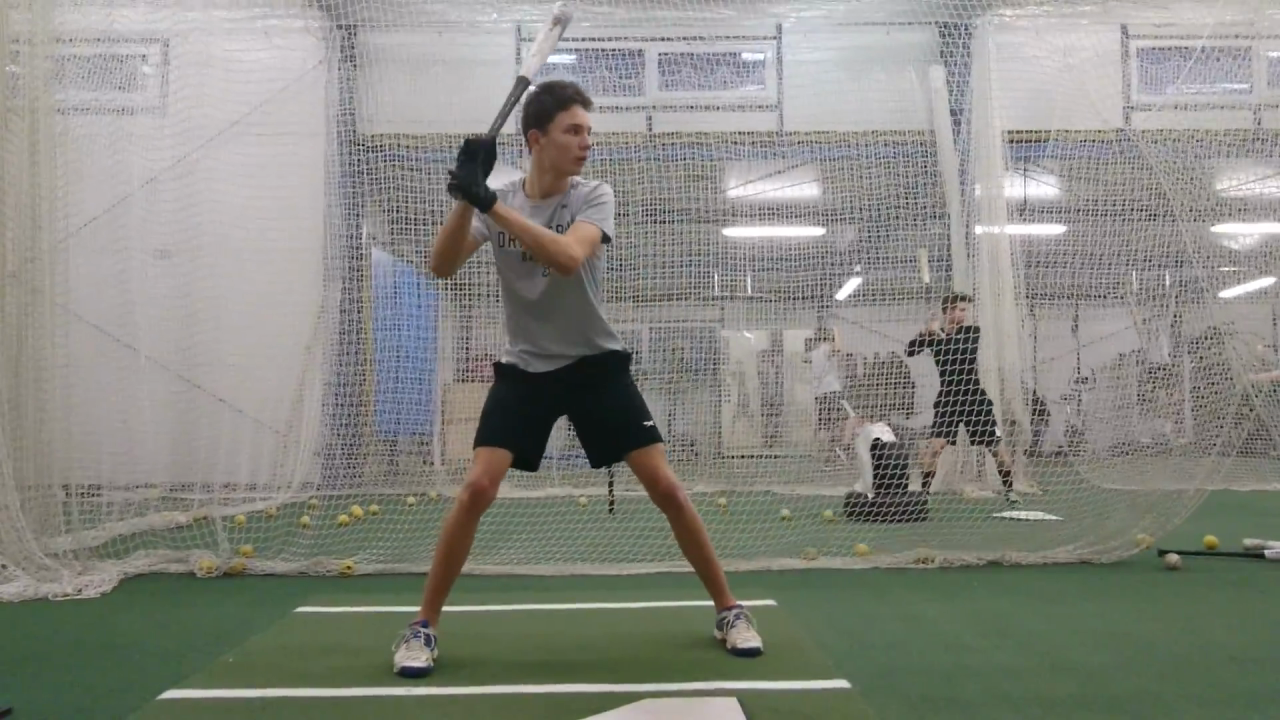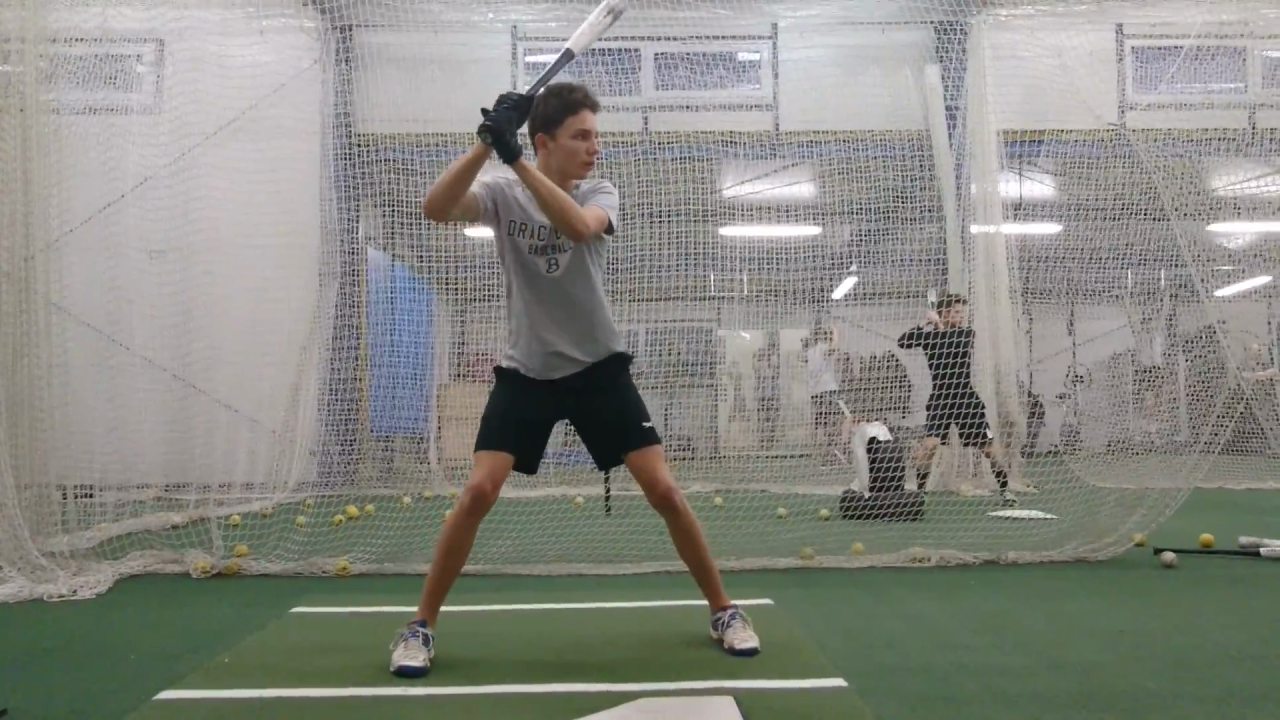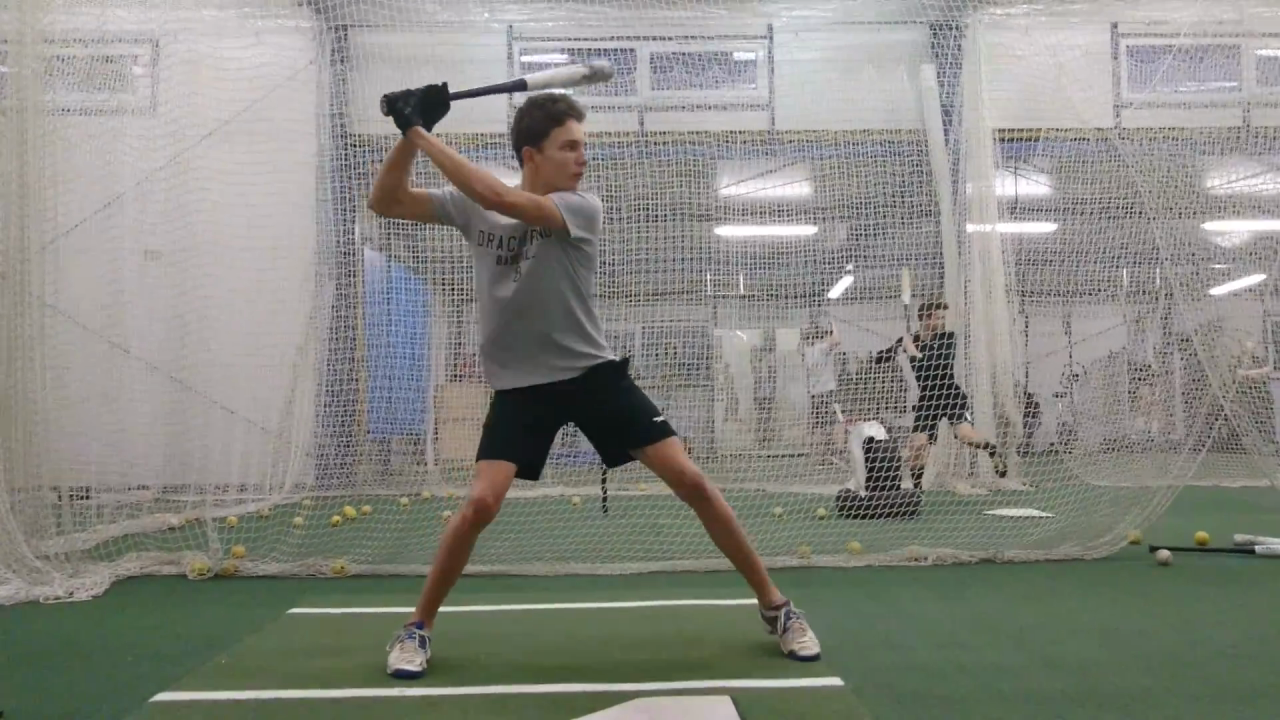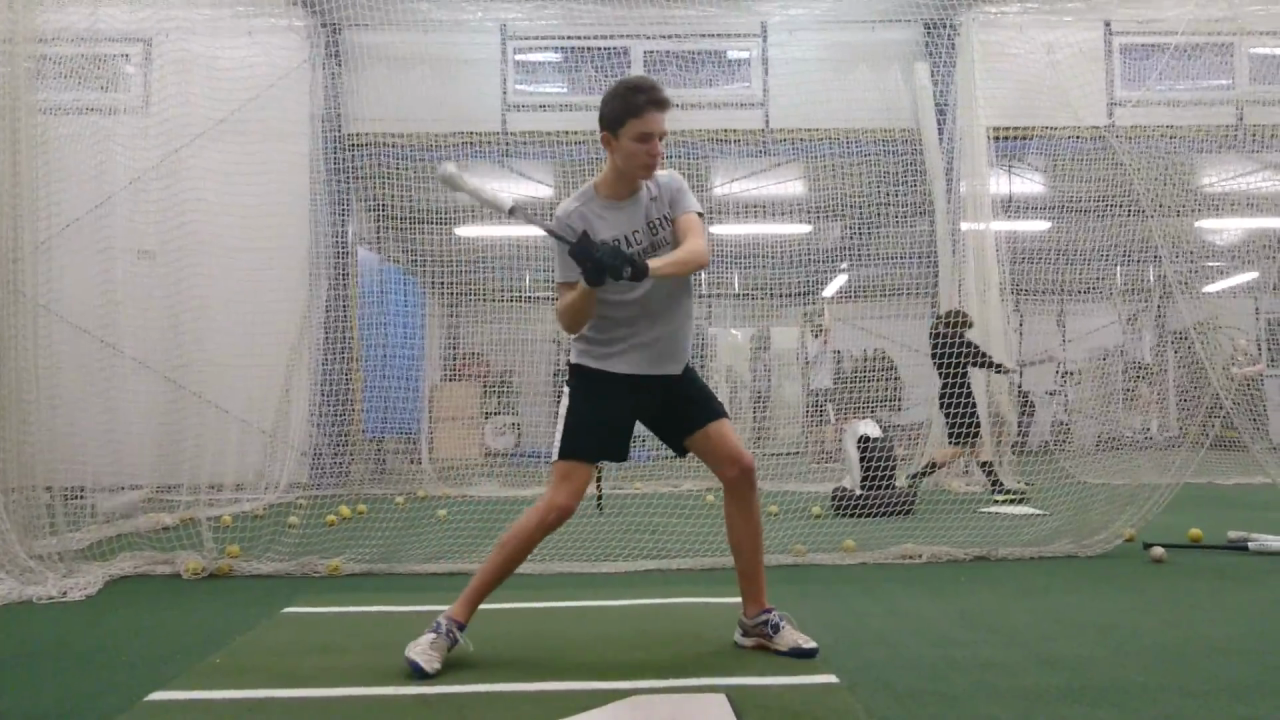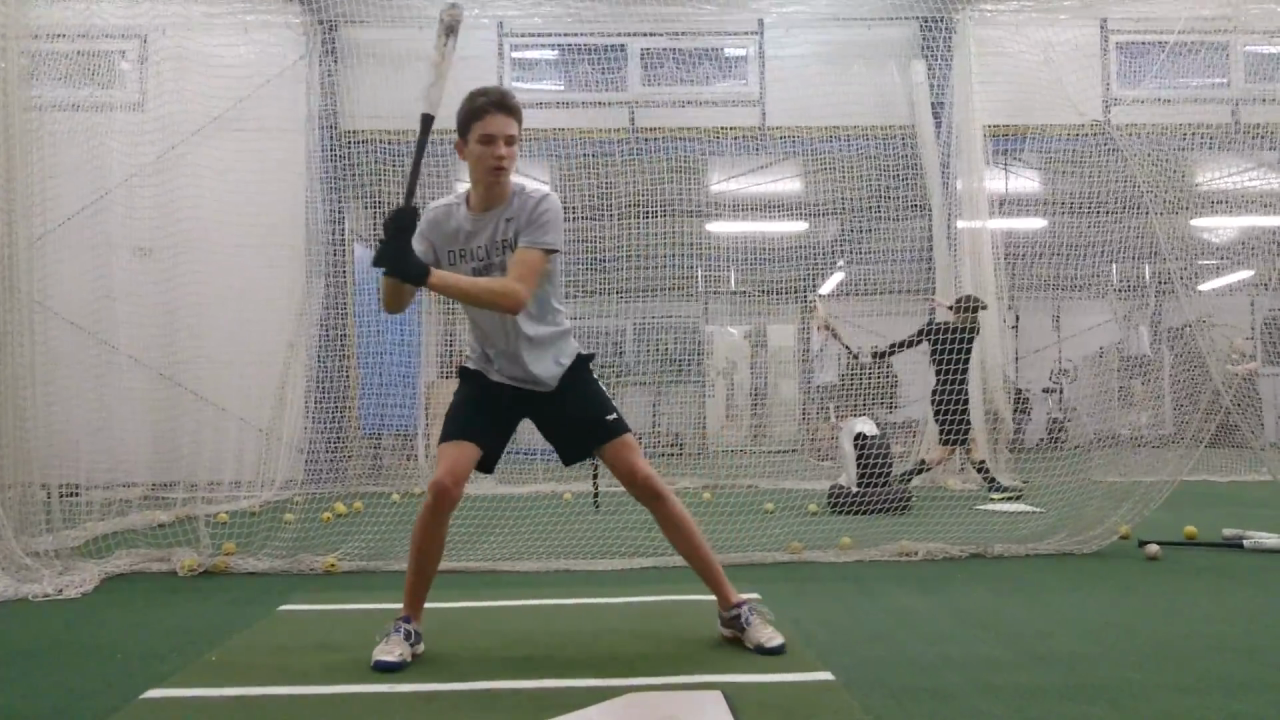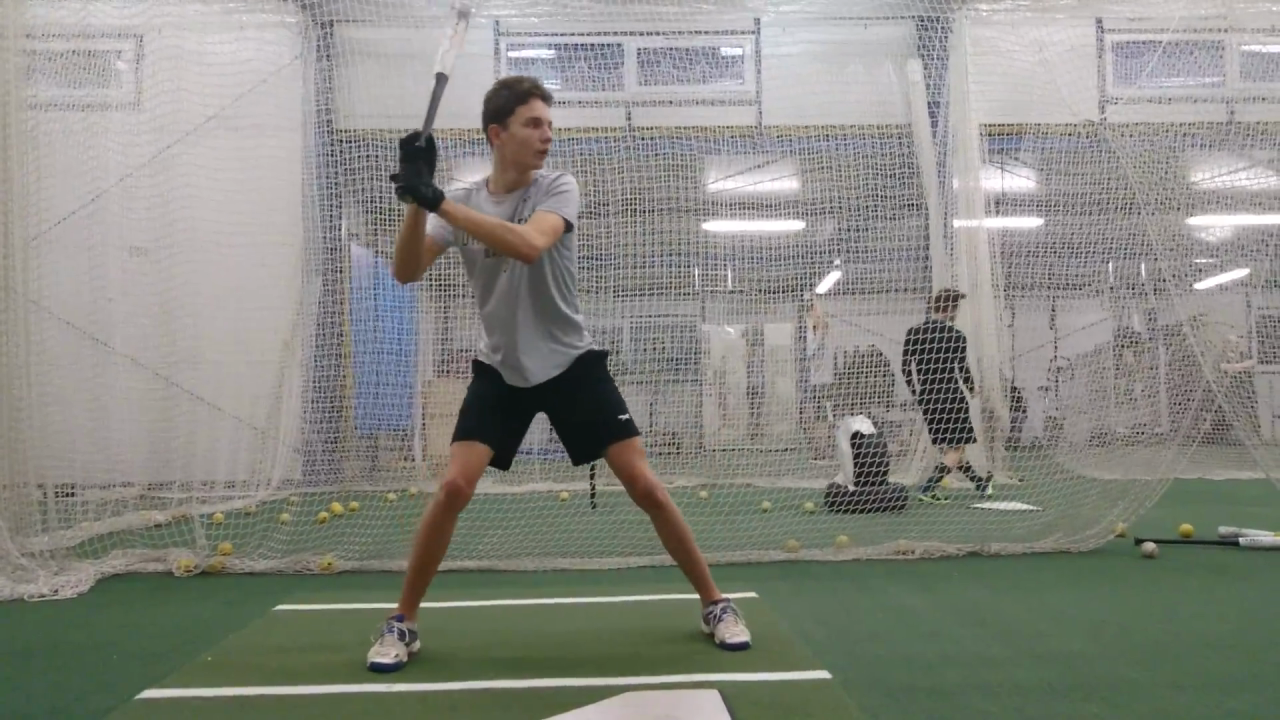
dt=0.5s
person 1, frame 1
left shoulder: (596, 197)
right shoulder: (495, 201)
left elbow: (569, 257)
right elbow: (442, 266)
left wrist: (490, 201)
right wrist: (466, 198)
left hip: (596, 364)
right hip: (525, 368)
left knee: (666, 487)
right knee: (476, 489)
left ankle: (728, 610)
right ankle: (423, 625)
person 1, frame 2
left shoulder: (601, 193)
right shoulder: (502, 193)
left elbow: (580, 227)
right elbow: (435, 209)
left wrist: (515, 157)
right wrist: (488, 144)
left hip: (597, 366)
right hip: (526, 371)
left knee: (663, 491)
right knee: (478, 493)
left ankle: (724, 610)
right ankle: (421, 625)
person 1, frame 3
left shoulder: (583, 208)
right shoulder: (471, 207)
left elbow: (498, 196)
right elbow: (385, 203)
left wrist: (419, 130)
right wrist: (407, 132)
left hip: (593, 372)
right hip: (519, 383)
left knee: (691, 483)
right knee: (481, 502)
left ankle: (775, 606)
right ankle: (417, 627)
person 1, frame 4
left shoulder: (671, 188)
right shoulder: (573, 217)
left elbow: (699, 253)
right elbow: (568, 323)
left wrist: (644, 268)
right wrist: (590, 281)
left hip: (668, 365)
right hip: (600, 372)
left knee: (740, 469)
right knee: (559, 503)
left ankle: (756, 617)
right ankle: (452, 621)
person 1, frame 5
left shoulder: (539, 206)
right shoulder: (439, 219)
left elbow: (513, 295)
right elbow: (394, 304)
left wrist: (424, 271)
right wrist: (394, 259)
left hip: (557, 368)
right hip: (488, 374)
left knee: (643, 480)
right knee: (443, 486)
left ankle: (733, 607)
right ankle: (408, 623)
person 1, frame 6
left shoulder: (559, 188)
right shoulder: (461, 201)
left elbow: (528, 245)
right elbow: (405, 272)
left wrist: (438, 201)
right wrist: (416, 202)
left hip: (571, 361)
right hip: (501, 367)
left knee: (644, 486)
right knee: (453, 487)
left ankle: (714, 603)
right ankle: (403, 622)
person 2, frame 1
left shoulder: (972, 331)
right shoulder: (932, 336)
left elbow: (963, 352)
right elbow: (909, 351)
left wrist: (940, 335)
right wrist: (926, 333)
left hip: (975, 397)
right hip: (948, 399)
left knee: (997, 446)
right knee: (935, 445)
left ankle: (1009, 490)
right ankle: (923, 493)
person 2, frame 2
left shoulder: (967, 333)
right shoulder: (928, 335)
left elbow: (955, 344)
right elbow: (902, 343)
left wrist: (939, 325)
right wrist: (925, 325)
left hip: (966, 398)
right hip: (940, 399)
left knee: (990, 446)
right knee: (929, 445)
left ankle: (1004, 489)
person 2, frame 3
left shoulder: (949, 337)
right shoulder: (909, 340)
left elbow: (943, 365)
right elbow: (877, 359)
left wrist: (916, 354)
right wrist: (893, 351)
left hip: (952, 397)
right hip: (927, 400)
left knee: (963, 432)
right knee: (918, 443)
left ankle: (993, 450)
person 2, frame 4
left shoulder: (936, 333)
right shoulder: (955, 339)
right elbow: (981, 360)
right wrist: (1003, 368)
left hip: (961, 397)
right hip: (955, 398)
left knee: (975, 443)
right knee: (958, 448)
left ankle: (998, 488)
right ankle: (913, 479)
person 2, frame 5
left shoulder: (932, 328)
right shoulder: (970, 330)
left elbow: (902, 344)
right elbow: (970, 322)
left wrist: (875, 356)
right wrist: (954, 310)
left hip: (942, 394)
right hip: (953, 396)
left knee: (969, 442)
right knee: (948, 448)
left ankle: (994, 486)
right ankle: (902, 480)
person 2, frame 6
left shoulder: (913, 332)
right shoulder: (955, 336)
left elbow: (906, 368)
right elbow: (963, 370)
left wrist: (916, 391)
right wrist: (972, 389)
left hip: (926, 396)
right hip: (949, 394)
left knee: (949, 445)
right knee: (956, 449)
left ankle: (979, 483)
right ankle: (928, 488)
